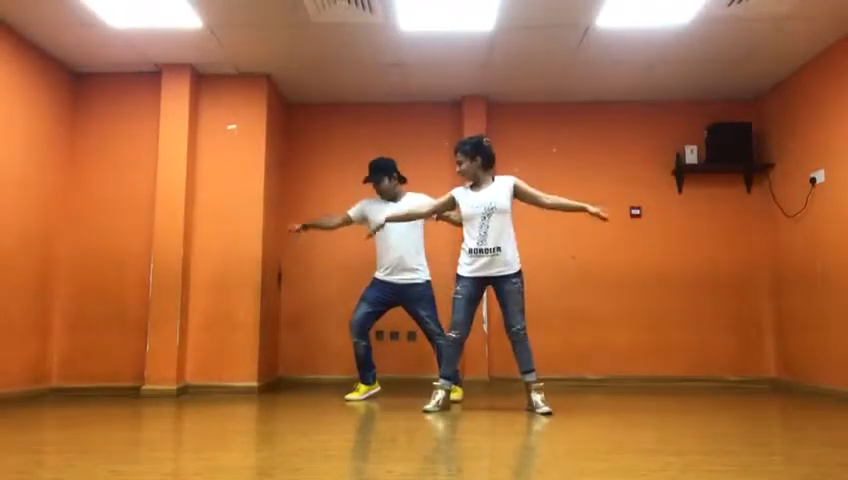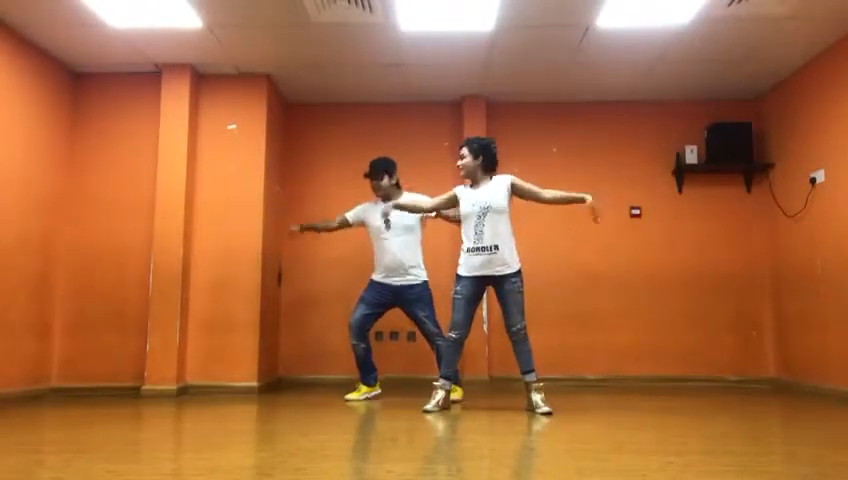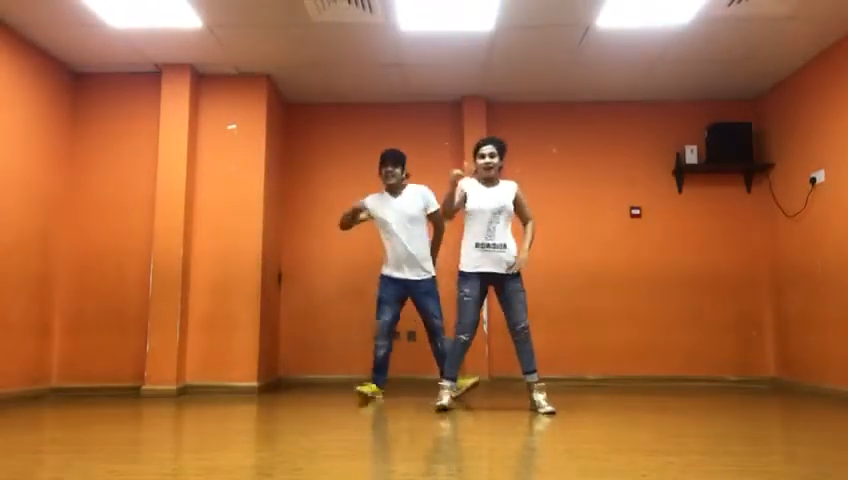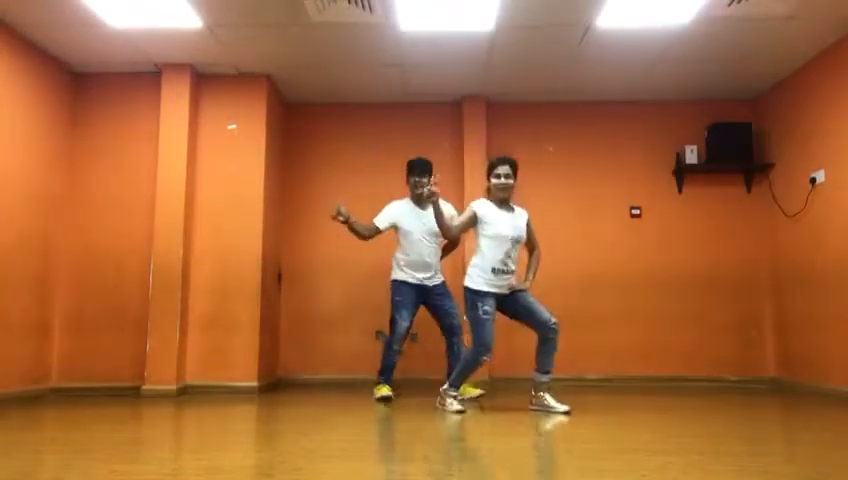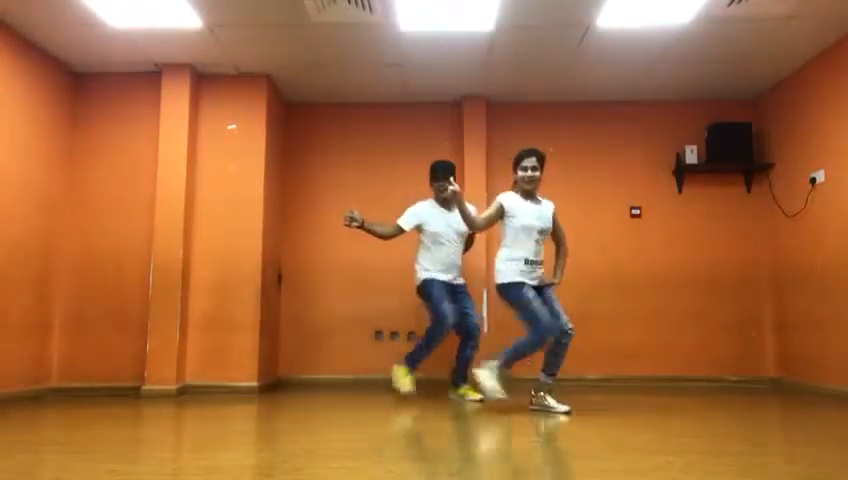
dt=0.4s
person 1, frame 1
left shoulder: (508, 184)
right shoulder: (459, 194)
left elbow: (547, 200)
right elbow: (425, 210)
left wrist: (586, 208)
right wrist: (385, 219)
left hip: (507, 270)
right hip: (470, 272)
left knee: (517, 330)
right knee: (456, 332)
left ankle: (534, 392)
right ankle: (441, 391)
person 1, frame 2
left shoulder: (505, 183)
right shoulder: (459, 193)
left elbow: (544, 196)
right elbow: (429, 206)
left wrist: (582, 197)
right wrist: (396, 204)
left hip: (506, 270)
right hip: (469, 271)
left knee: (517, 330)
right knee: (457, 332)
left ankle: (534, 391)
right ankle: (440, 391)
person 1, frame 3
left shoulder: (511, 188)
right shoulder: (467, 186)
left elbow: (528, 221)
right elbow: (447, 214)
left wrist: (524, 251)
right wrist: (453, 187)
left hip: (506, 269)
right hip: (473, 269)
left knee: (520, 328)
right knee: (464, 332)
left ankle: (536, 392)
right ankle: (446, 387)
person 1, frame 4
left shoulder: (522, 215)
right shoulder: (480, 208)
left elbow: (534, 249)
right elbow: (450, 233)
left wrist: (528, 281)
right wrist: (436, 205)
left hip: (508, 289)
right hip: (480, 288)
left knee: (549, 327)
right knee: (483, 348)
left ankle: (539, 393)
right ankle: (448, 391)
person 1, frame 5
left shoulder: (548, 207)
right shoulder: (506, 201)
left elbow: (561, 244)
right elbow: (476, 225)
left wrist: (556, 277)
right wrist: (459, 202)
left hip: (535, 279)
right hip: (511, 278)
left knee: (565, 331)
right knee: (545, 331)
left ankle: (540, 393)
right ankle: (493, 368)
person 2, frame 1
left shoulder: (420, 201)
right shoulder: (368, 206)
left elbow: (453, 217)
right elbow: (336, 221)
right wrist: (305, 225)
left hip: (416, 282)
right hip: (383, 281)
left knee: (435, 333)
right knee: (358, 324)
left ankle: (453, 384)
right ankle: (368, 382)
person 2, frame 2
left shoulder: (417, 201)
right shoulder: (367, 209)
left elbow: (450, 215)
right elbow: (335, 223)
right wrist: (304, 227)
left hip: (414, 284)
right hip: (381, 283)
left knee: (434, 334)
right knee: (357, 326)
left ankle: (453, 384)
right ankle: (369, 383)
person 2, frame 3
left shoulder: (421, 193)
right shoulder: (373, 201)
left elbow: (440, 223)
right elbow: (344, 225)
left wrist: (432, 255)
right wrist: (353, 212)
left hip: (423, 277)
right hip: (391, 277)
left knee: (436, 328)
right knee: (384, 328)
right ankle: (375, 384)
person 2, frame 4
left shoulder: (445, 209)
right shoulder: (396, 208)
left elbow: (453, 242)
right elbow: (367, 232)
left wrist: (433, 260)
right wrist: (347, 220)
left hip: (435, 282)
right hip: (405, 281)
left knee: (454, 328)
right knee: (399, 329)
left ankle: (457, 384)
right ankle: (383, 383)
person 2, frame 5
left shoulder: (468, 211)
right shoulder: (421, 210)
right elbow: (390, 231)
left wrist: (451, 258)
right wrist: (362, 224)
left hip: (456, 281)
right hip: (430, 279)
left knee: (472, 329)
right knee: (446, 318)
left ankle: (459, 383)
right ankle: (406, 367)
